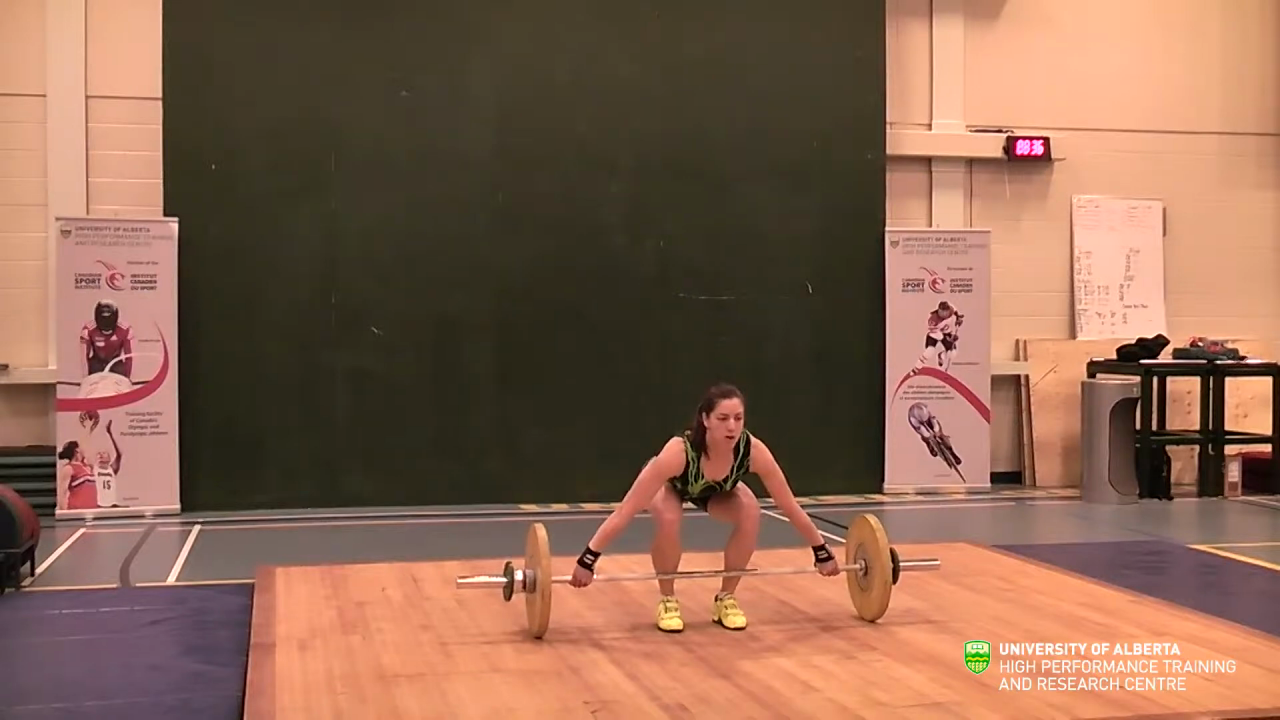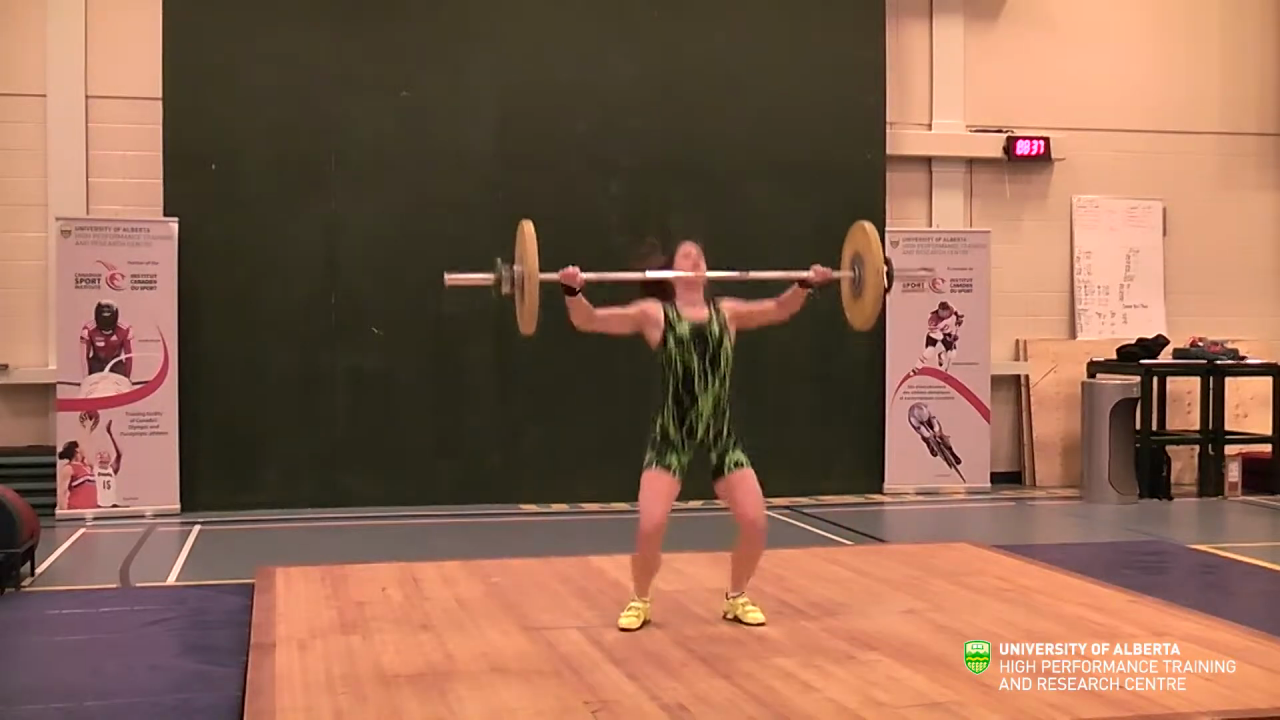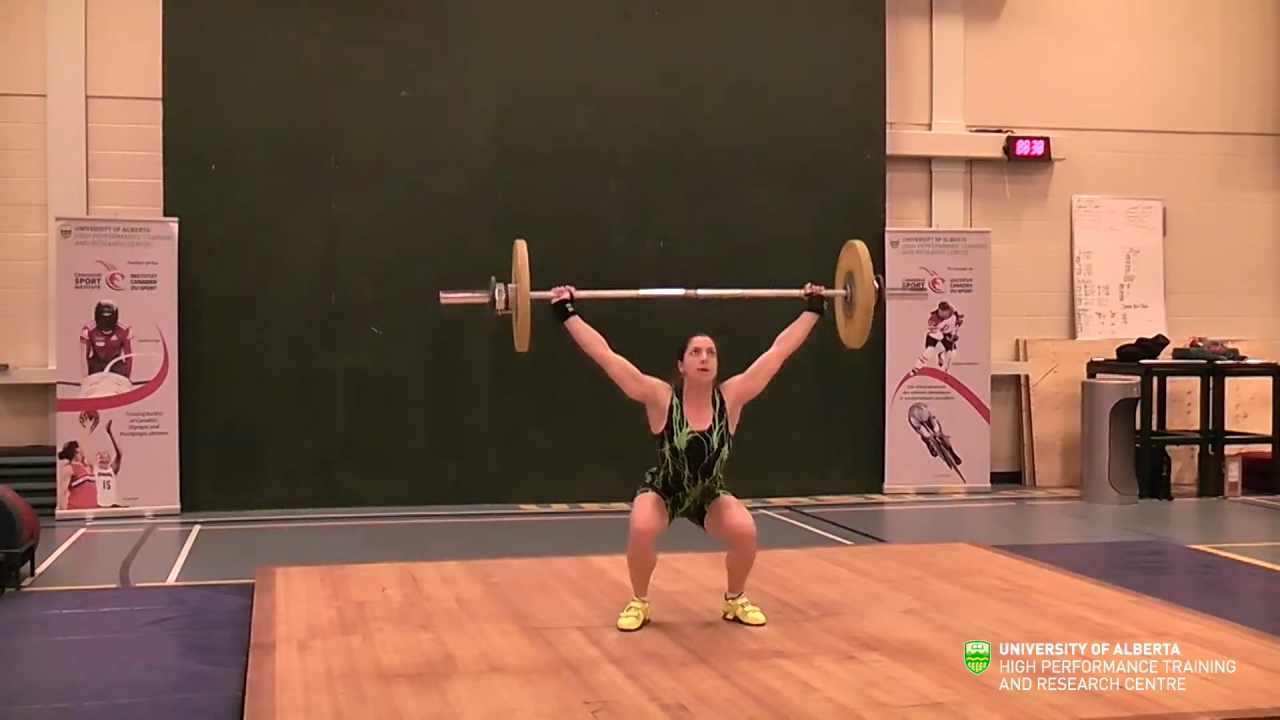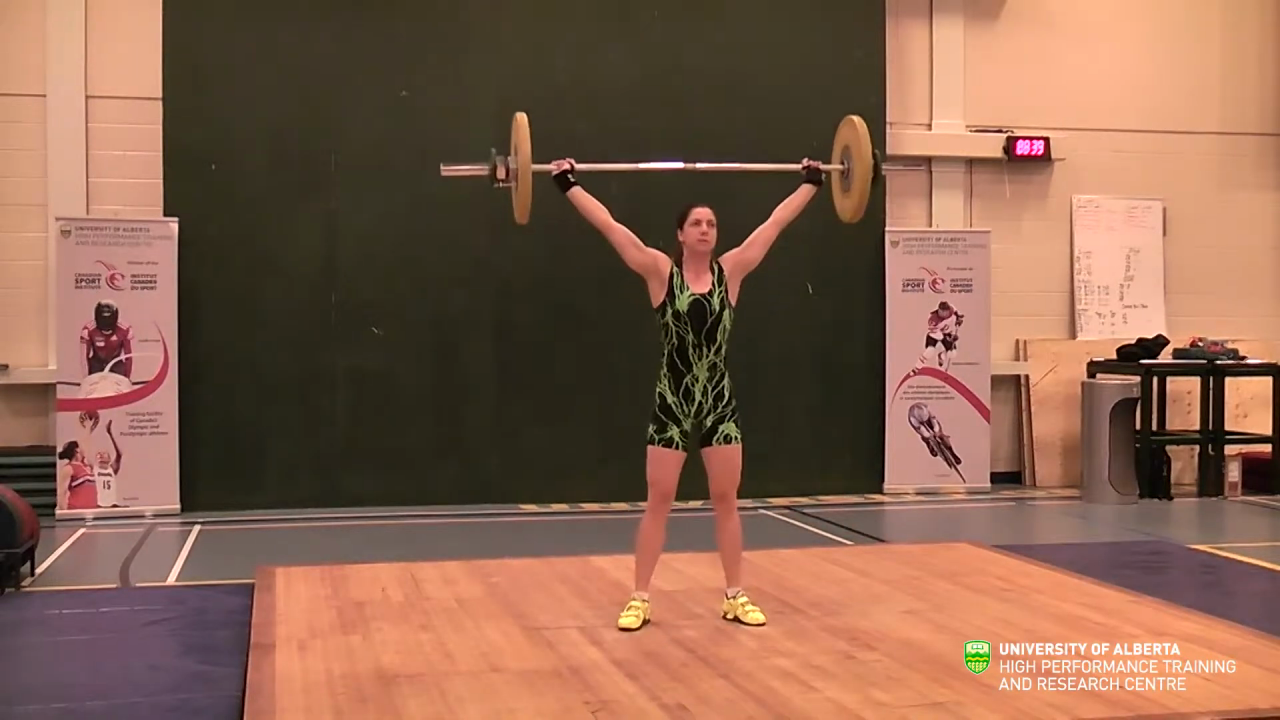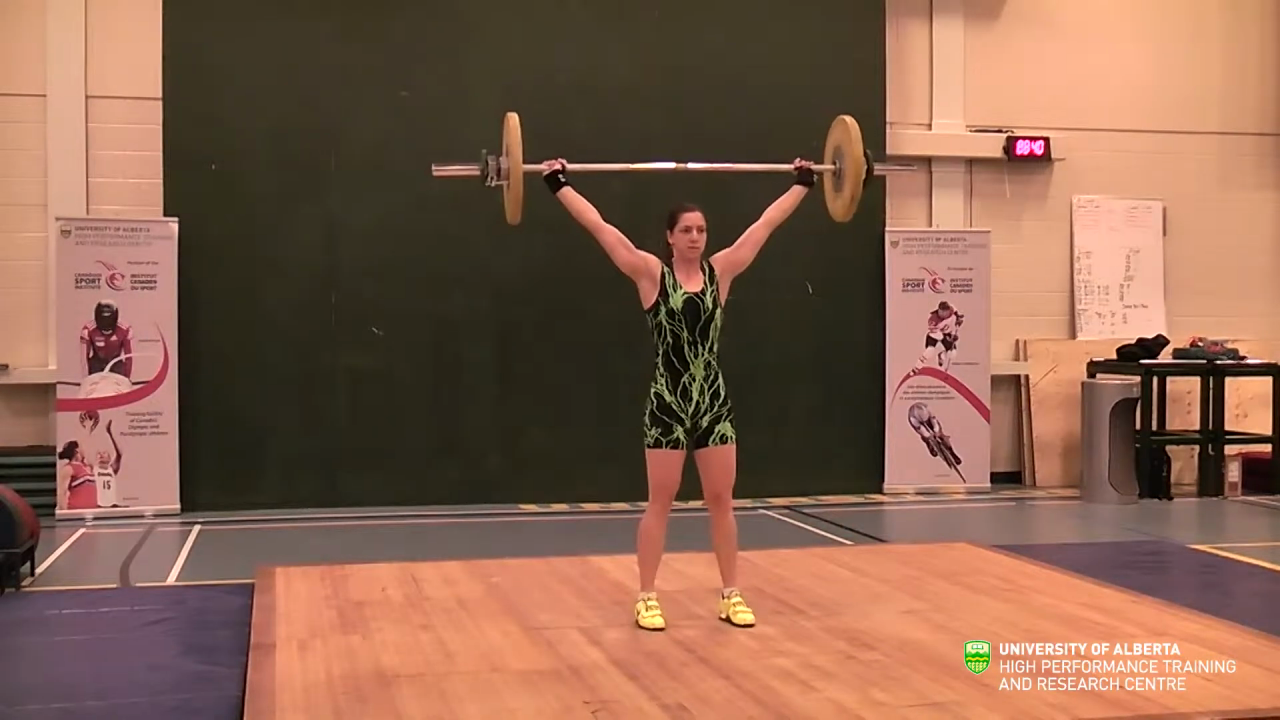
dt=1s
person 1, frame 1
left shoulder: (754, 451)
right shoulder: (679, 452)
left elbow: (791, 508)
right elbow: (625, 511)
left wrist: (823, 553)
right wrist: (587, 560)
left hip: (718, 491)
right hip: (672, 485)
left knee: (750, 514)
right knee: (668, 519)
left ankle: (726, 598)
right ankle: (667, 600)
person 1, frame 2
left shoulder: (726, 311)
right shoulder: (654, 313)
left elbow: (783, 308)
right elbow: (587, 320)
left wrist: (807, 284)
right wrist: (572, 292)
left hip: (721, 438)
right hip: (673, 437)
left knee: (755, 521)
right knee: (651, 525)
left ankle: (737, 598)
right ankle: (639, 601)
person 1, frame 3
left shoulder: (731, 397)
right shoulder: (660, 399)
left elbow: (779, 350)
right elbow: (605, 354)
left wrist: (812, 310)
right wrist: (567, 312)
left hip: (710, 494)
right hip: (663, 491)
left knee: (744, 531)
right knee: (641, 529)
left ankle: (735, 599)
right ankle: (639, 602)
person 1, frame 4
left shoulder: (730, 270)
right shoulder: (661, 271)
left elbow: (776, 222)
right elbow: (609, 226)
left wrist: (810, 183)
right wrist: (568, 183)
left hip: (719, 400)
right hip: (672, 400)
left knee: (726, 501)
right knee: (659, 501)
left ankle: (735, 596)
right ankle: (639, 598)
person 1, frame 5
left shoulder: (720, 271)
right shoulder: (651, 273)
left elbow: (767, 223)
right elbow: (599, 226)
left wrist: (802, 183)
right wrist: (558, 183)
left hip: (714, 400)
right hip: (668, 400)
left knee: (721, 501)
right knee: (659, 502)
left ankle: (731, 596)
right ankle: (646, 598)
